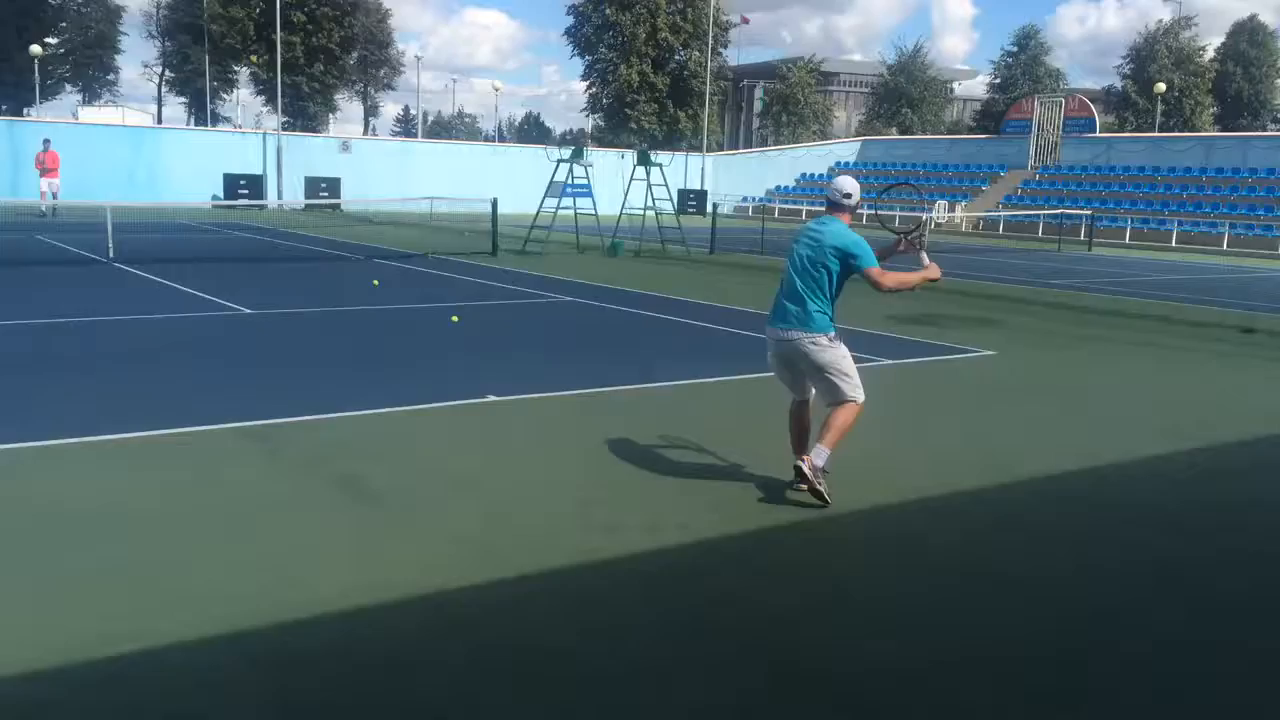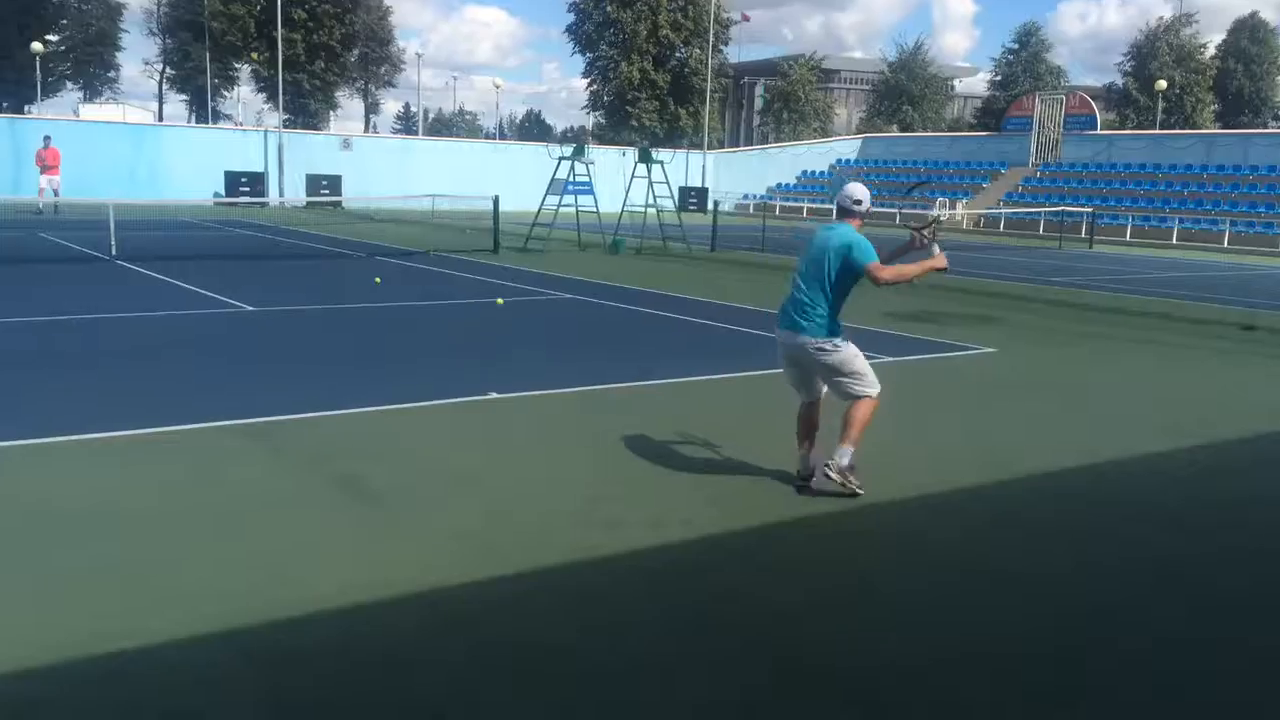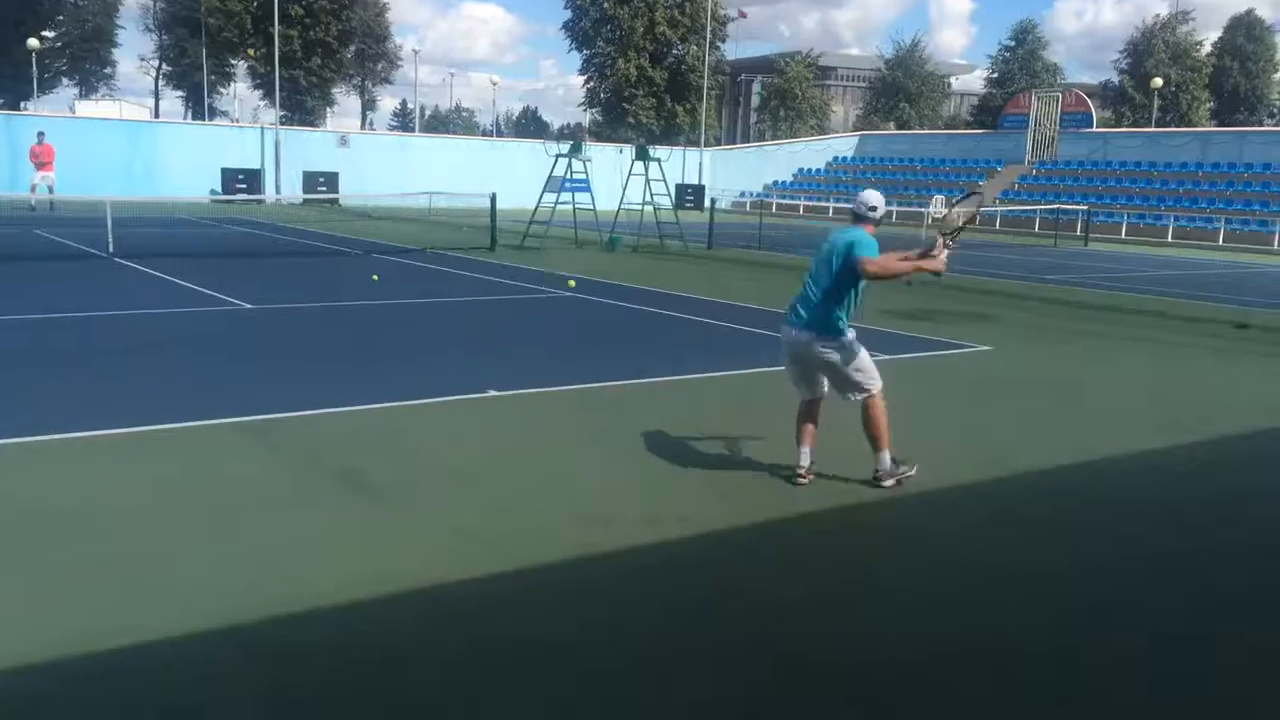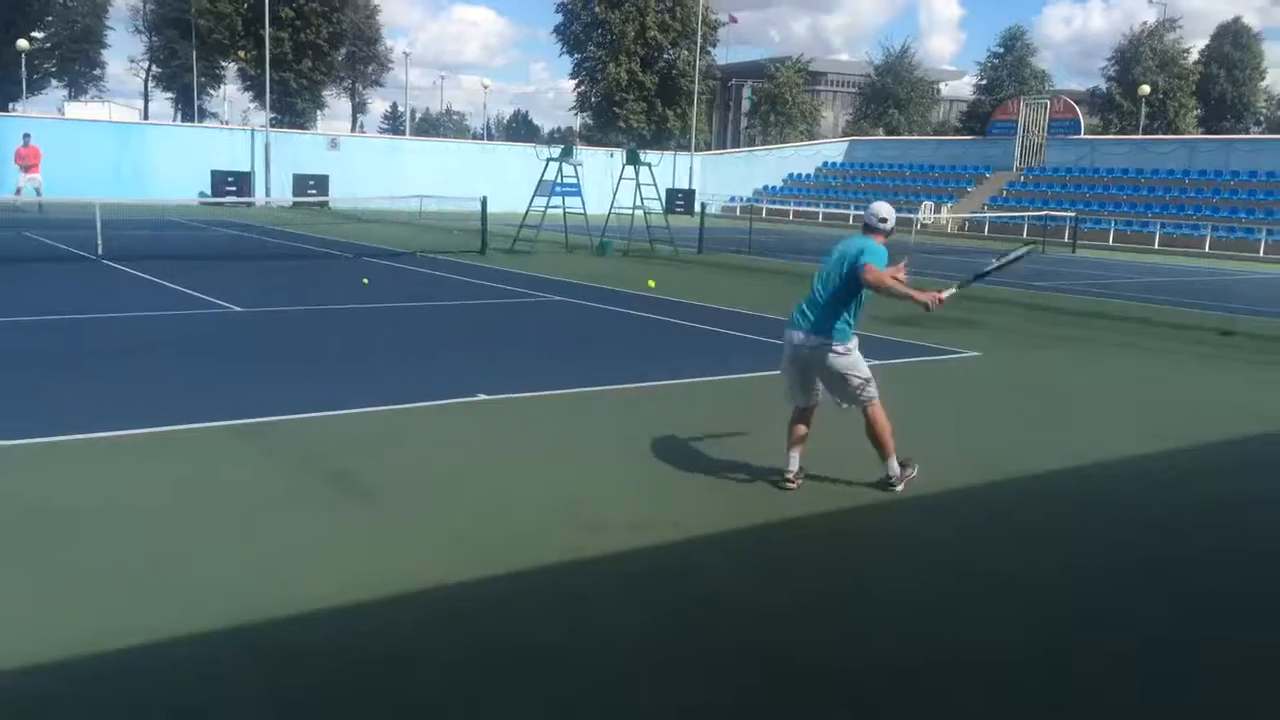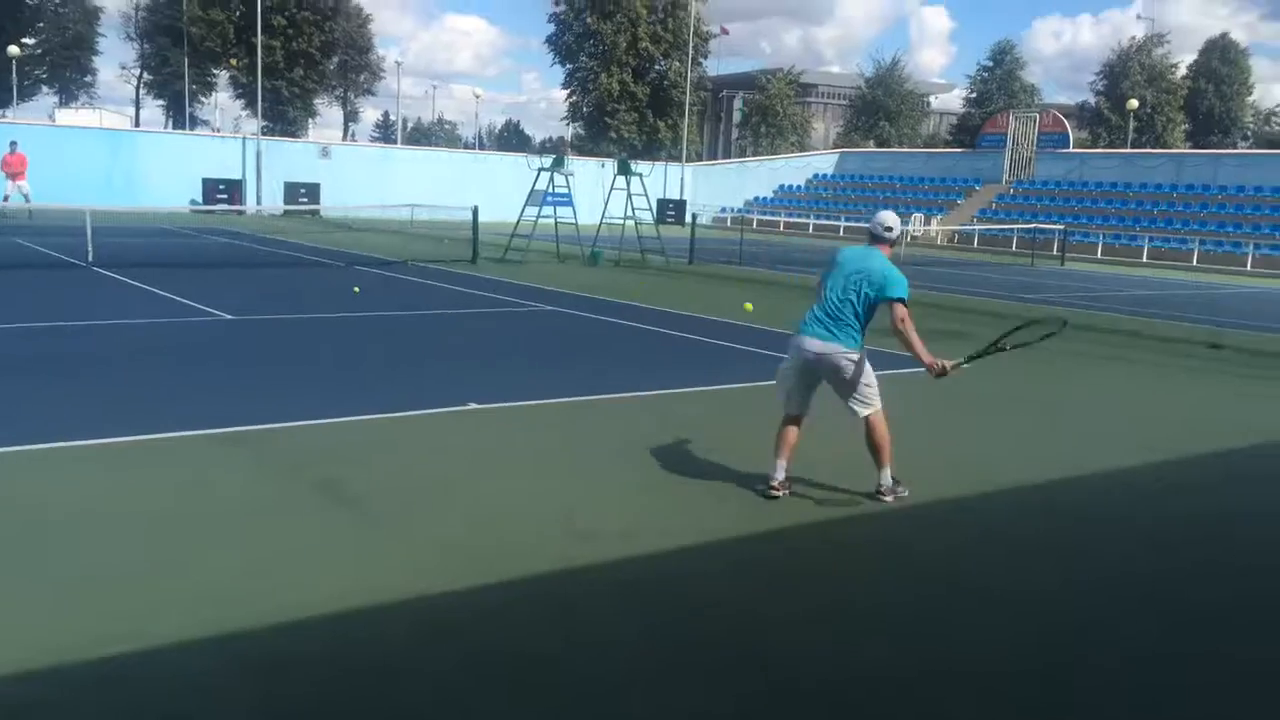
dt=0.1s
person 1, frame 1
left shoulder: (810, 229)
right shoulder: (849, 240)
right elbow: (882, 282)
left wrist: (890, 250)
right wrist: (925, 275)
left hip: (777, 331)
right hip: (812, 336)
left knee: (801, 398)
right knee: (850, 402)
left ankle: (801, 469)
right ankle: (813, 461)
person 1, frame 2
left shoulder: (825, 234)
right shoulder: (854, 241)
left elbow: (871, 264)
right elbow: (881, 276)
left wrist: (907, 247)
right wrist: (930, 264)
left hip: (787, 334)
right hip: (821, 338)
left knee: (811, 399)
right knee: (867, 395)
left ankle: (806, 468)
right ankle: (840, 463)
person 1, frame 3
left shoulder: (839, 236)
right shoulder: (863, 241)
left elbow: (878, 260)
right elbow: (870, 269)
left wrist: (918, 253)
right wrist: (922, 266)
left hip: (792, 331)
right hip: (827, 337)
left knee: (812, 398)
right knee: (872, 394)
left ankle: (803, 465)
right ankle: (885, 468)
person 1, frame 4
left shoulder: (846, 245)
right shoulder: (875, 250)
right elbow: (870, 277)
left wrist: (892, 274)
right wrist: (916, 295)
left hip: (795, 335)
right hip: (829, 342)
left knee: (804, 406)
right knee: (870, 403)
left ankle: (792, 470)
right ankle: (893, 472)
person 1, frame 5
left shoulder: (843, 255)
right shoulder: (893, 276)
right elbow: (900, 319)
right wrist: (925, 358)
left hip: (804, 342)
right hip: (842, 352)
left knee: (794, 414)
right knee: (872, 413)
left ankle: (778, 478)
right ankle: (886, 483)
